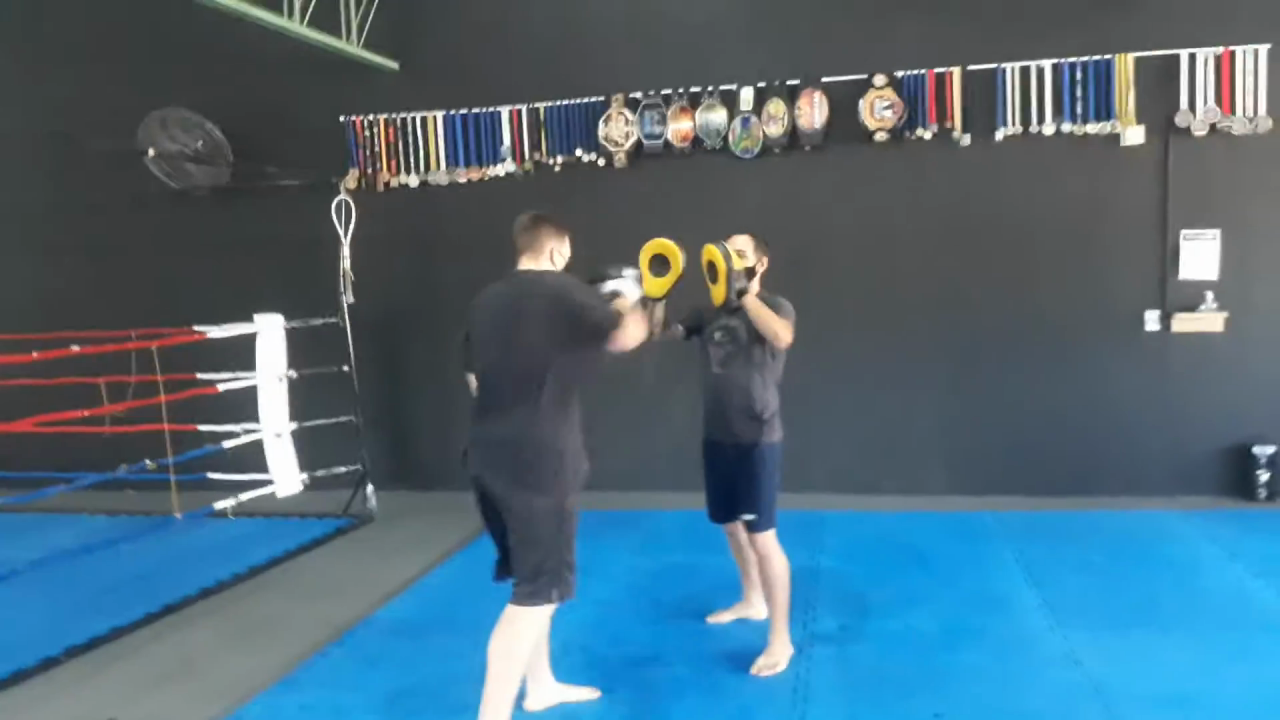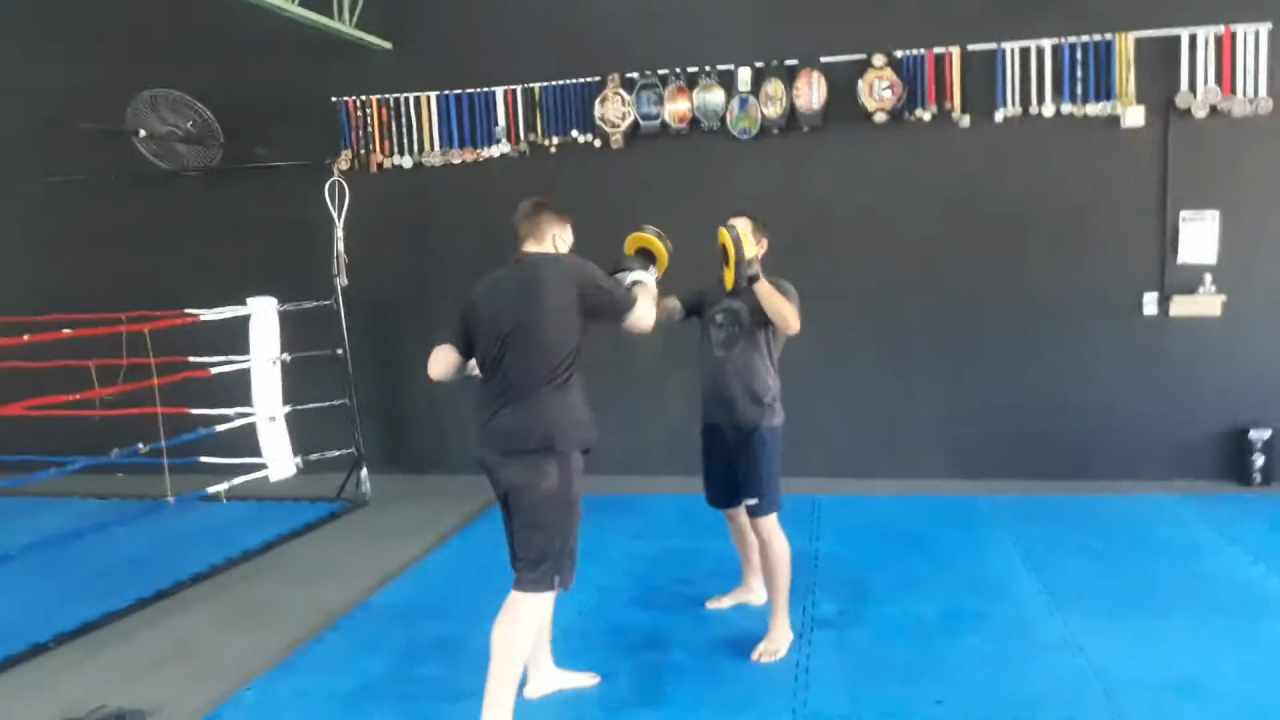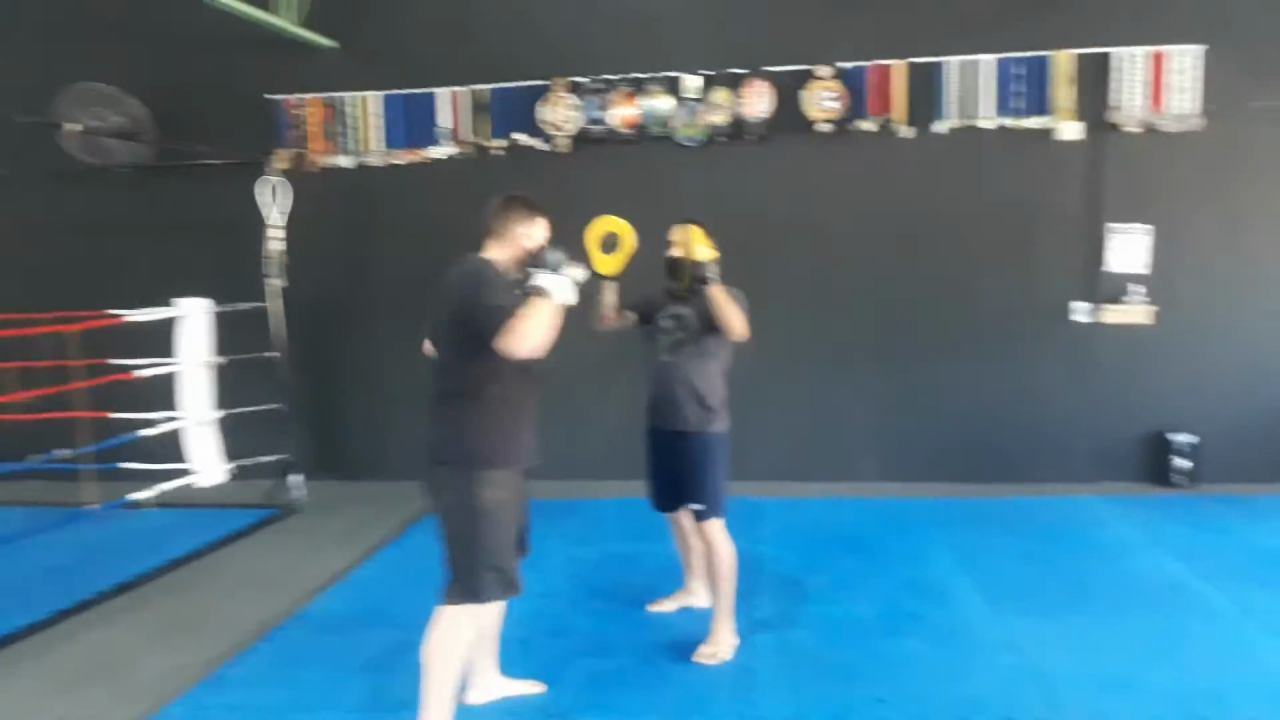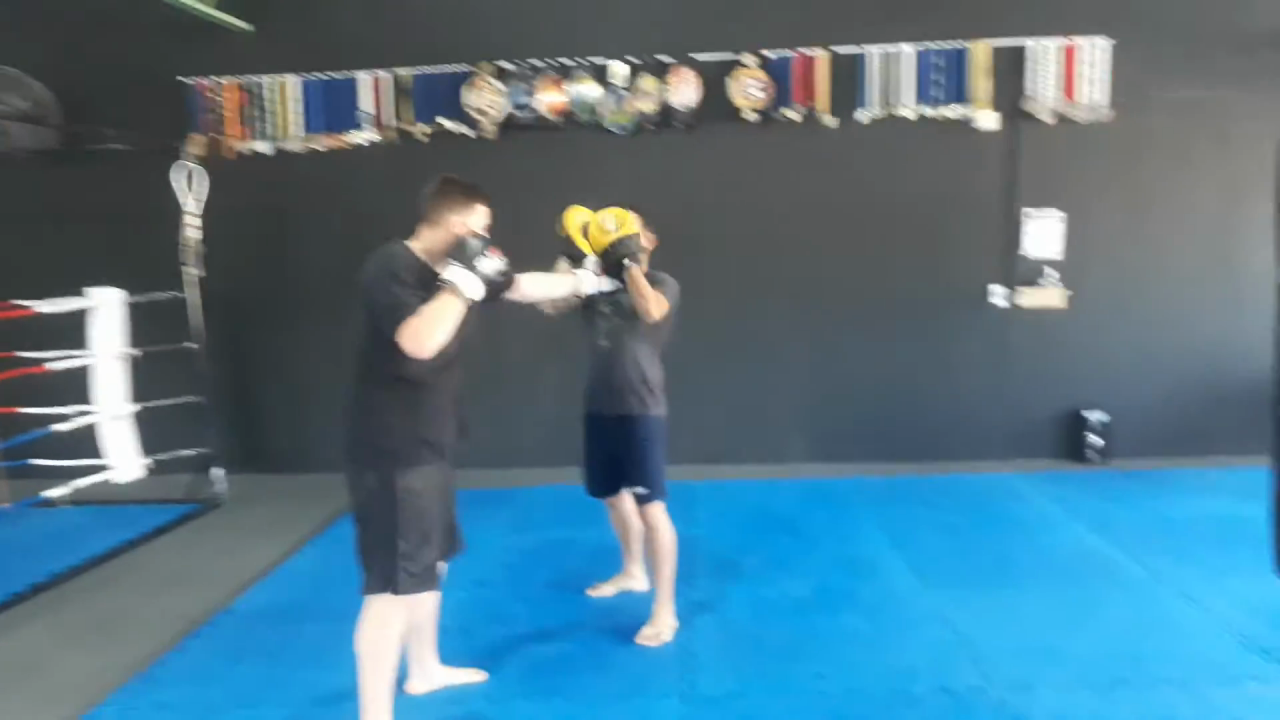
dt=0.2s
person 1, frame 1
left shoulder: (487, 302)
right shoulder: (560, 290)
left elbow: (477, 382)
right elbow: (628, 335)
right wrist: (630, 300)
left hip: (490, 459)
right hip: (537, 463)
left knee: (535, 579)
right knee: (534, 592)
person 1, frame 2
left shoulder: (486, 290)
right shoulder: (573, 273)
left elbow: (440, 368)
right elbow: (642, 319)
right wrist: (639, 279)
left hip: (503, 443)
right hip: (548, 445)
left knee: (544, 564)
right knee: (537, 578)
left ankle: (541, 671)
person 1, frame 3
left shoulder: (490, 281)
right shoulder: (476, 277)
left elbow: (433, 347)
right elbow: (522, 343)
right wrist: (551, 285)
left hip: (497, 454)
right hip: (475, 456)
left knee: (498, 571)
right knee: (472, 589)
left ankle: (486, 677)
person 1, frame 4
left shoulder: (444, 269)
right shoulder: (389, 267)
left elbow: (518, 287)
right elbow: (418, 341)
left wrist: (588, 280)
right wrist: (466, 279)
left hip: (426, 445)
right hip: (391, 450)
left knee: (430, 559)
right knee: (394, 584)
left ankle: (426, 666)
person 2, frame 1
left shoulder: (773, 306)
right shoulder: (708, 313)
left elbow: (781, 338)
right elbow: (657, 332)
left wrist: (742, 294)
left hip: (757, 439)
right hip: (717, 436)
left knee: (762, 536)
right knee: (732, 524)
left ankle: (781, 639)
right ankle: (752, 601)
person 2, frame 2
left shoulder: (775, 290)
right shoulder: (709, 295)
left elbow: (790, 325)
right elbow: (659, 311)
left wrist: (754, 277)
left hip: (758, 422)
right hip: (715, 420)
left knee: (764, 520)
right knee: (732, 509)
left ankle: (781, 625)
right ankle: (752, 585)
person 2, frame 3
left shoulder: (725, 297)
right shoulder: (656, 301)
left elbow: (738, 332)
right elbow: (606, 323)
left wrist: (709, 280)
right wrist: (609, 279)
left hip: (703, 427)
right hip: (662, 424)
left knee: (709, 524)
right knee: (676, 511)
left ankle: (725, 628)
right ankle: (695, 589)
person 2, frame 4
left shoulder: (661, 283)
left elbow: (651, 313)
right elbow: (551, 305)
left wrist: (628, 262)
right wrist: (568, 260)
left hip: (640, 410)
right hip: (599, 409)
left knee: (650, 507)
right knee: (612, 496)
left ankle: (665, 610)
right ankle: (632, 572)
